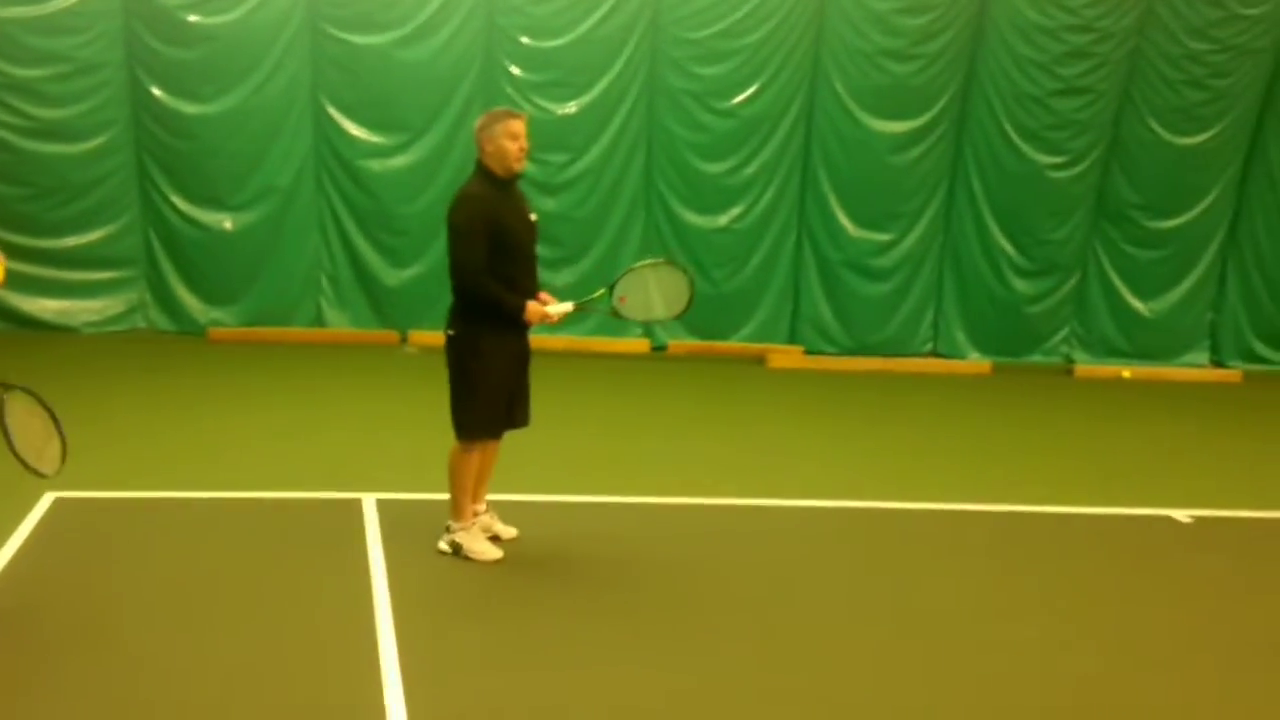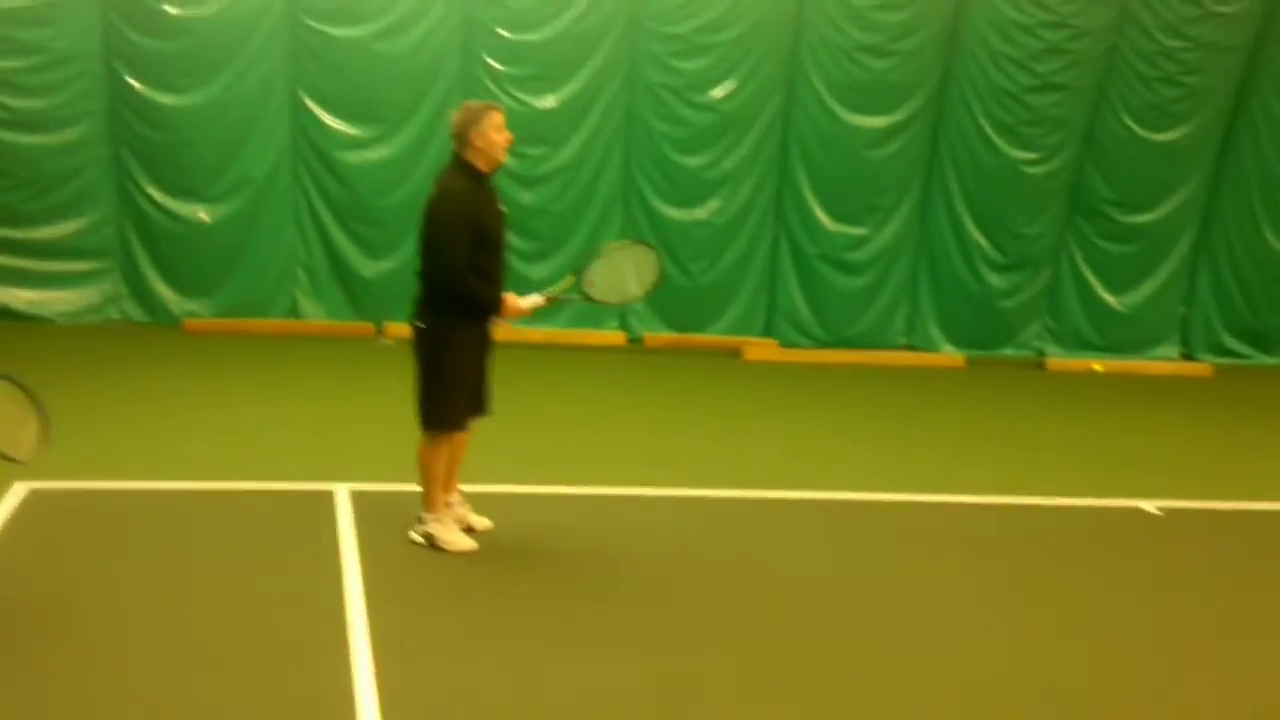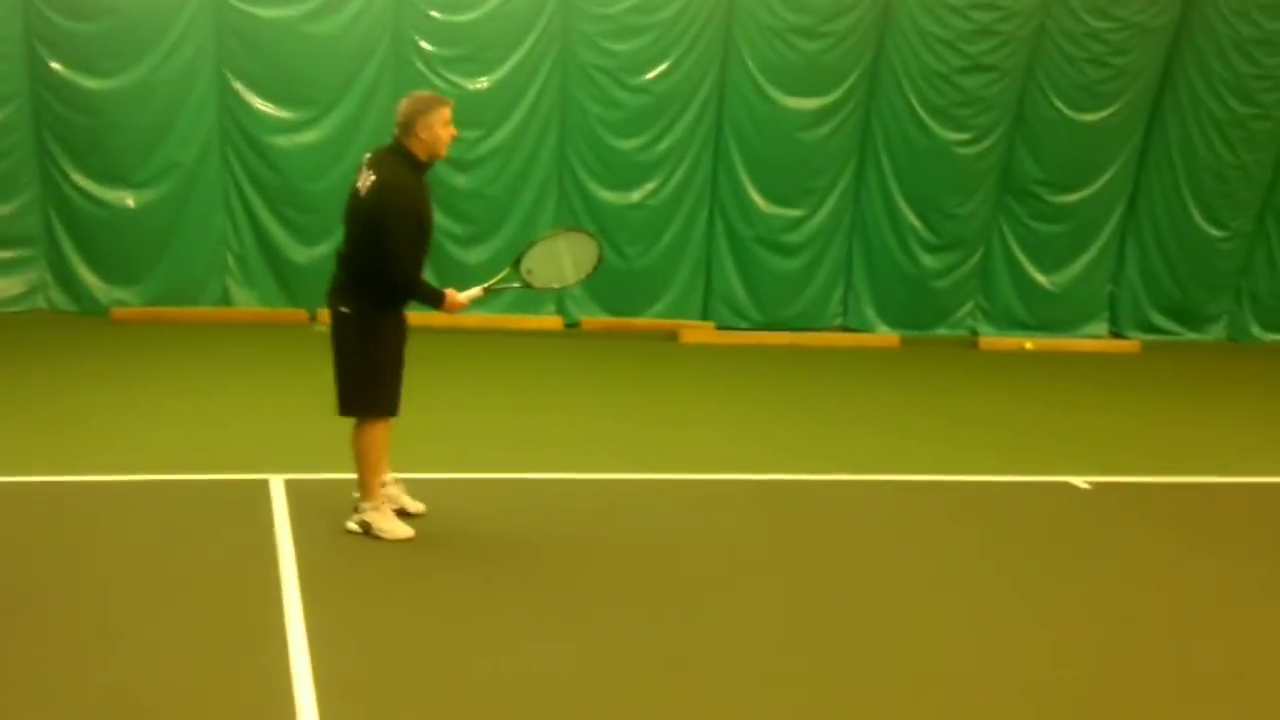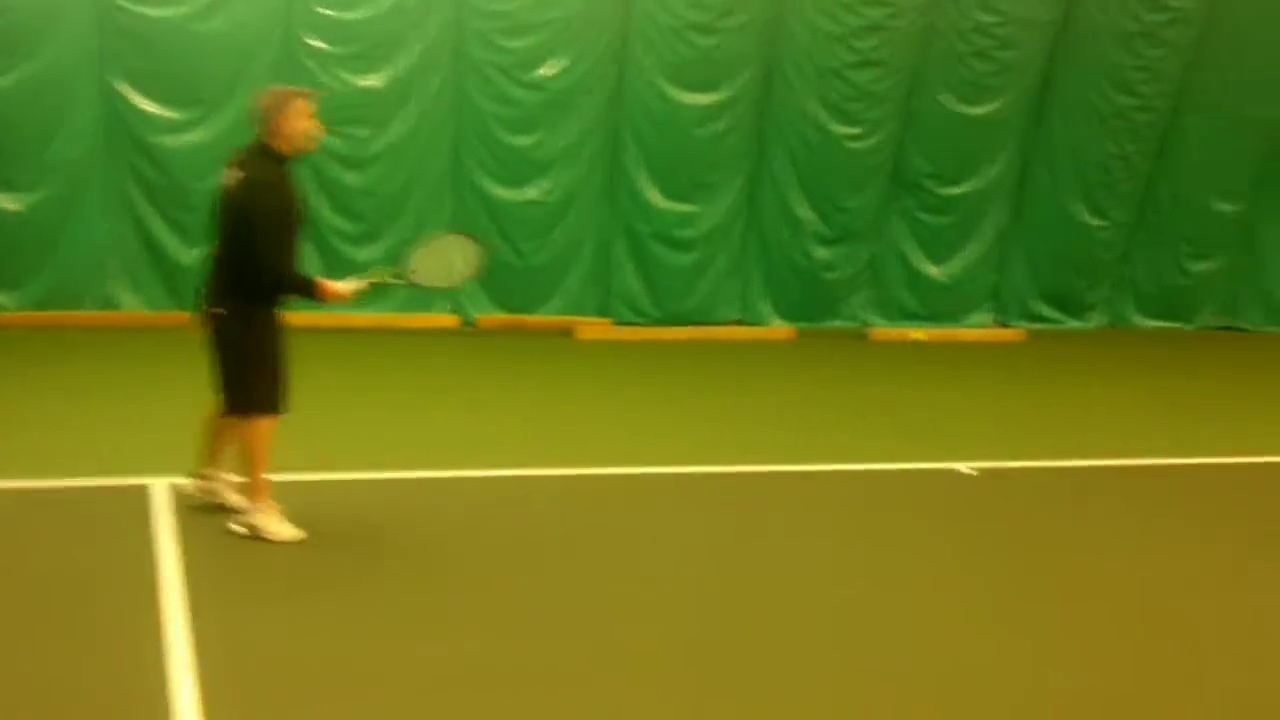
dt=0.4s
person 1, frame 1
left shoulder: (513, 194)
right shoulder: (473, 201)
right elbow: (468, 278)
left wrist: (536, 295)
right wrist: (519, 307)
left hip: (509, 333)
right hip: (478, 335)
left knee: (494, 428)
right knee: (473, 432)
left ankle: (477, 510)
right ankle: (458, 528)
person 1, frame 2
left shoulder: (477, 185)
right shoulder: (455, 195)
right elbow: (449, 274)
left wrist: (494, 301)
right wrist: (498, 304)
left hip: (468, 322)
right hip: (446, 325)
left knee: (463, 417)
right knee: (442, 423)
left ankle: (450, 500)
right ankle: (431, 519)
person 1, frame 3
left shoulder: (383, 160)
right shoulder: (401, 189)
right elbow: (399, 271)
right wrist: (440, 299)
left hip: (362, 298)
right hip: (370, 307)
left knee: (374, 402)
right knee: (375, 407)
left ankle: (382, 483)
right ankle: (370, 507)
person 1, frame 4
left shoulder: (257, 167)
right shoulder: (263, 181)
right elbow: (267, 264)
left wrist: (304, 285)
right wrist: (315, 289)
left hip: (238, 301)
right hip: (244, 307)
left knee: (238, 399)
right knee: (260, 407)
left ankle: (207, 475)
right ankle: (257, 510)
